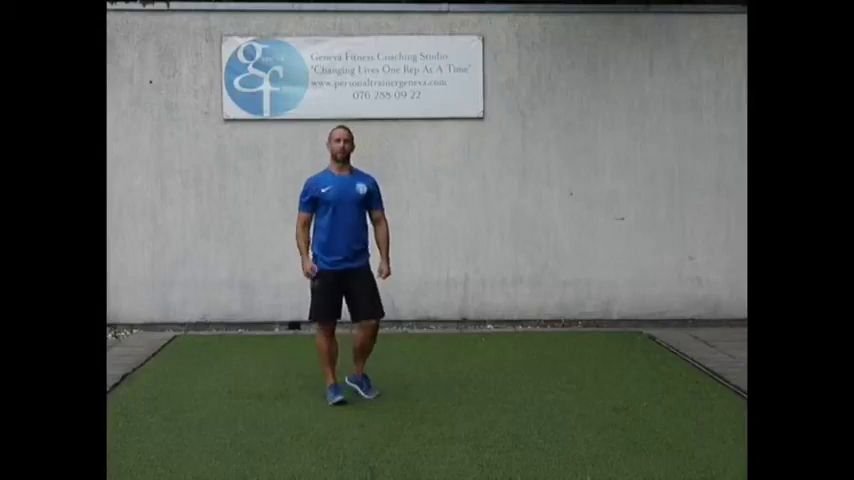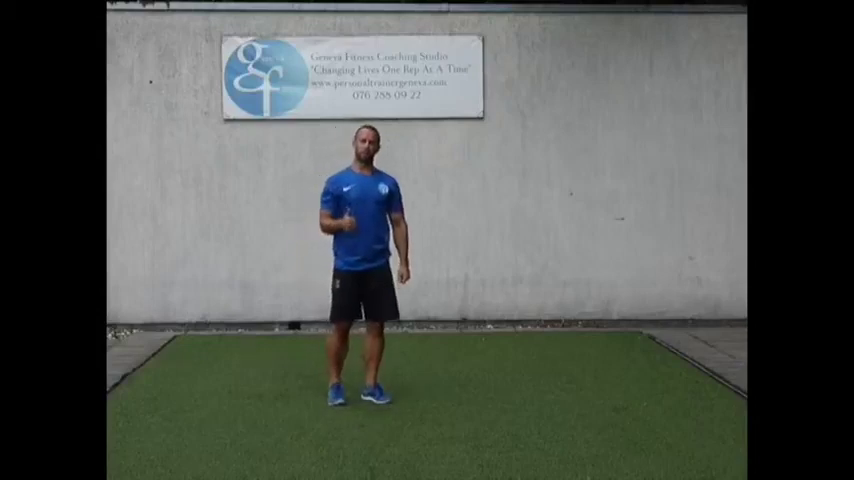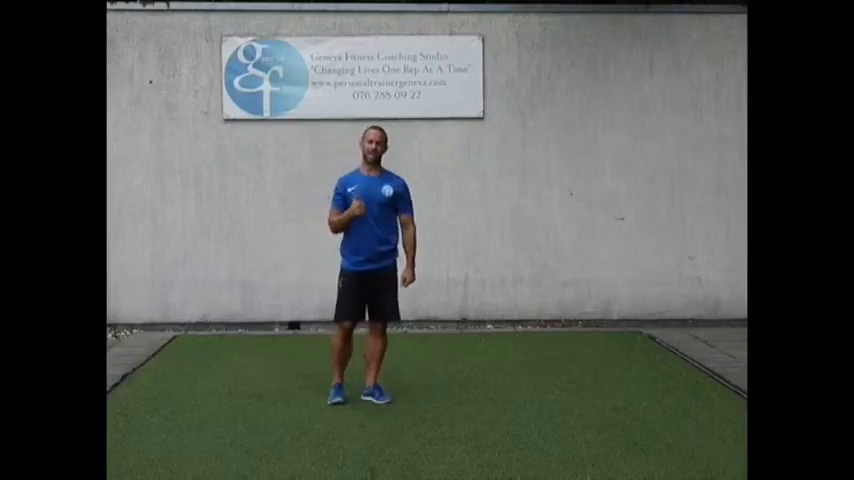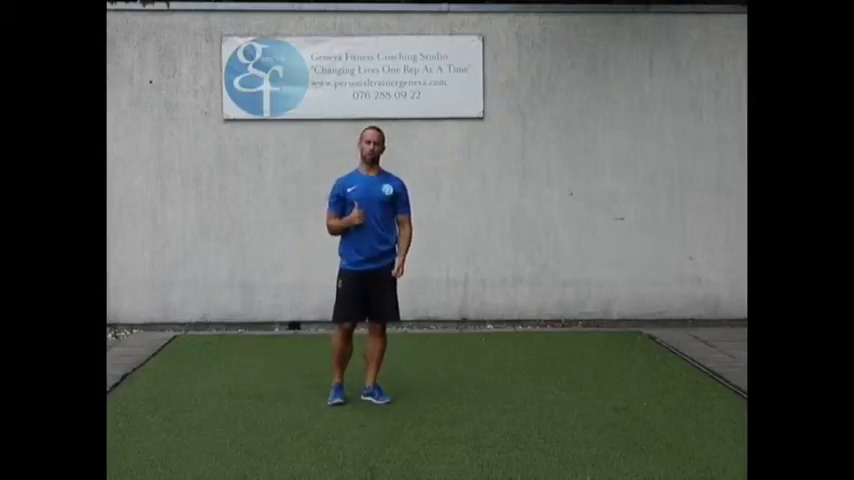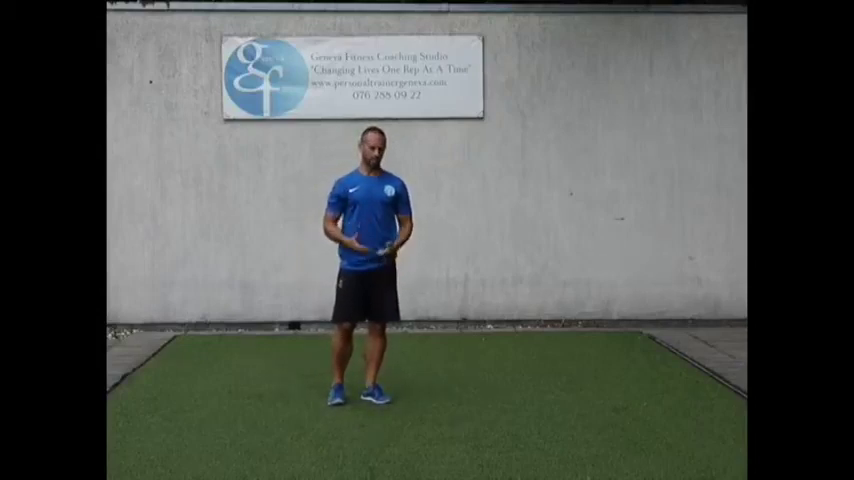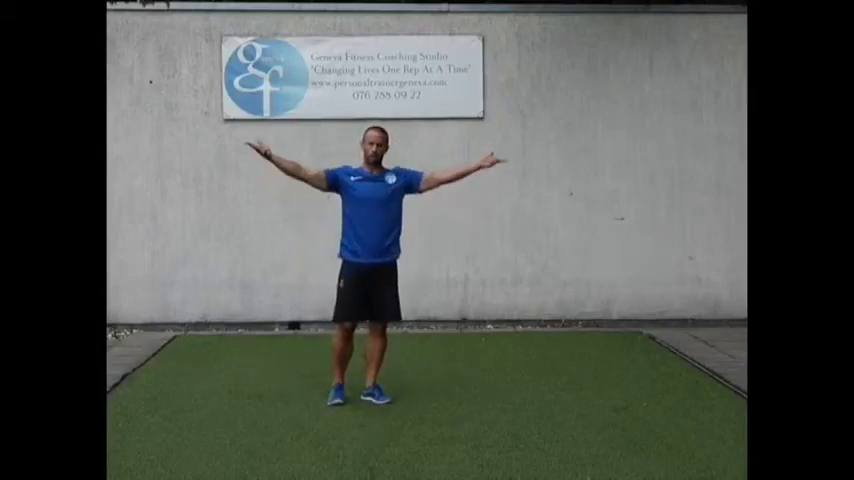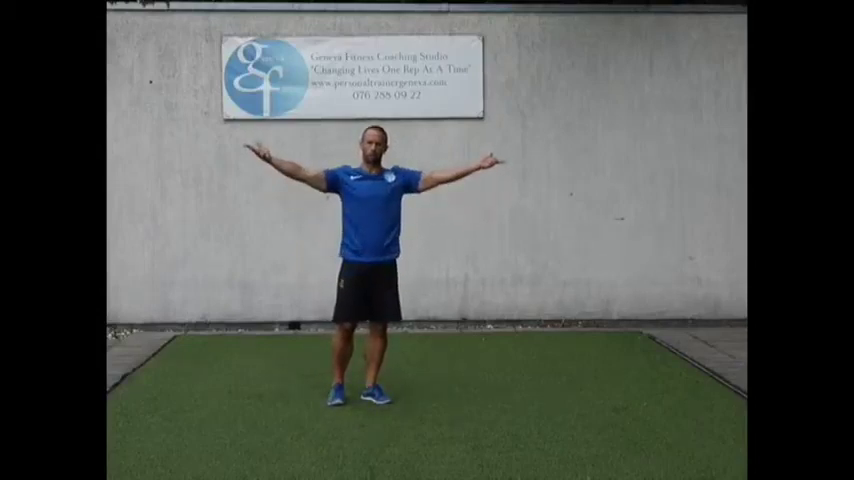
dt=0.7s
person 1, frame 1
left shoulder: (367, 182)
right shoulder: (315, 184)
left elbow: (379, 222)
right elbow: (302, 224)
left wrist: (385, 259)
right wrist: (305, 257)
left hip: (359, 266)
right hip: (325, 268)
left knee: (370, 323)
right knee: (326, 327)
left ankle: (358, 374)
right ankle: (332, 384)
person 1, frame 2
left shoulder: (388, 183)
right shoulder: (336, 182)
left elbow: (398, 224)
right elbow: (324, 223)
left wrist: (404, 262)
right wrist: (341, 224)
left hip: (378, 267)
right hip: (346, 268)
left knee: (376, 326)
right knee: (341, 326)
left ankle: (371, 385)
right ankle: (334, 384)
person 1, frame 3
left shoulder: (396, 184)
right shoulder: (345, 183)
left elbow: (408, 226)
right elbow: (333, 225)
left wrist: (410, 264)
right wrist: (350, 213)
left hip: (384, 268)
right hip: (352, 267)
left knee: (378, 327)
right knee: (344, 326)
left ankle: (371, 385)
right ankle: (337, 383)
person 1, frame 4
left shoulder: (394, 185)
right shoulder: (343, 184)
left elbow: (404, 225)
right elbow: (331, 226)
left wrist: (401, 258)
right wrist: (349, 220)
left hip: (383, 269)
right hip: (351, 268)
left knee: (378, 327)
right knee: (344, 327)
left ankle: (371, 385)
right ankle: (337, 384)
person 1, frame 5
left shoulder: (396, 185)
right shoulder: (344, 184)
left elbow: (406, 223)
right elbow: (328, 224)
left wrist: (397, 243)
right wrist: (346, 241)
left hip: (383, 269)
right hip: (352, 269)
left knee: (378, 327)
right knee: (344, 326)
left ankle: (371, 386)
right ankle: (337, 385)
person 1, frame 6
left shoulder: (400, 178)
right shoulder: (345, 177)
left elbow: (438, 178)
right elbow: (305, 174)
left wrist: (479, 165)
right wrist: (271, 157)
left hip: (385, 267)
right hip: (353, 266)
left knee: (379, 327)
right knee: (345, 326)
left ankle: (371, 386)
right ankle: (338, 385)
person 1, frame 7
left shoulder: (399, 177)
right shoulder: (344, 177)
left elbow: (436, 177)
right elbow: (304, 174)
left wrist: (478, 166)
right wrist: (270, 159)
left hip: (385, 266)
right hip: (353, 265)
left knee: (379, 327)
right knee: (345, 326)
left ankle: (371, 386)
right ankle: (337, 385)
